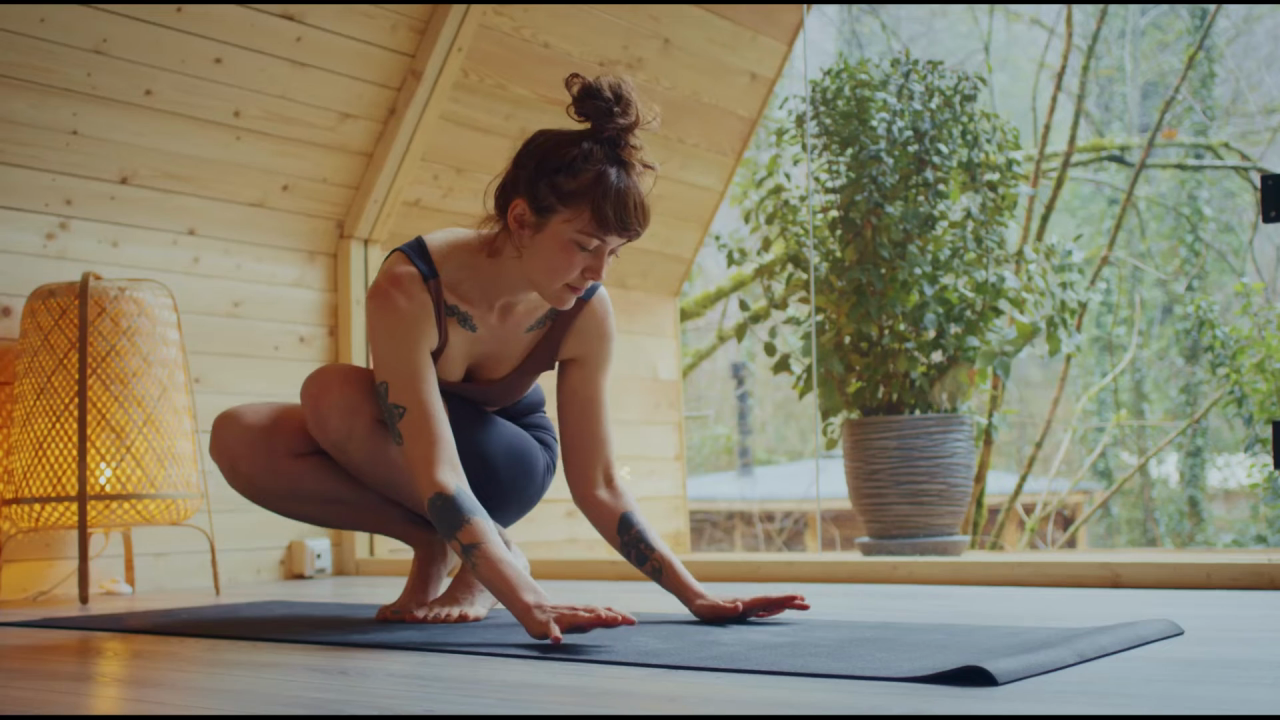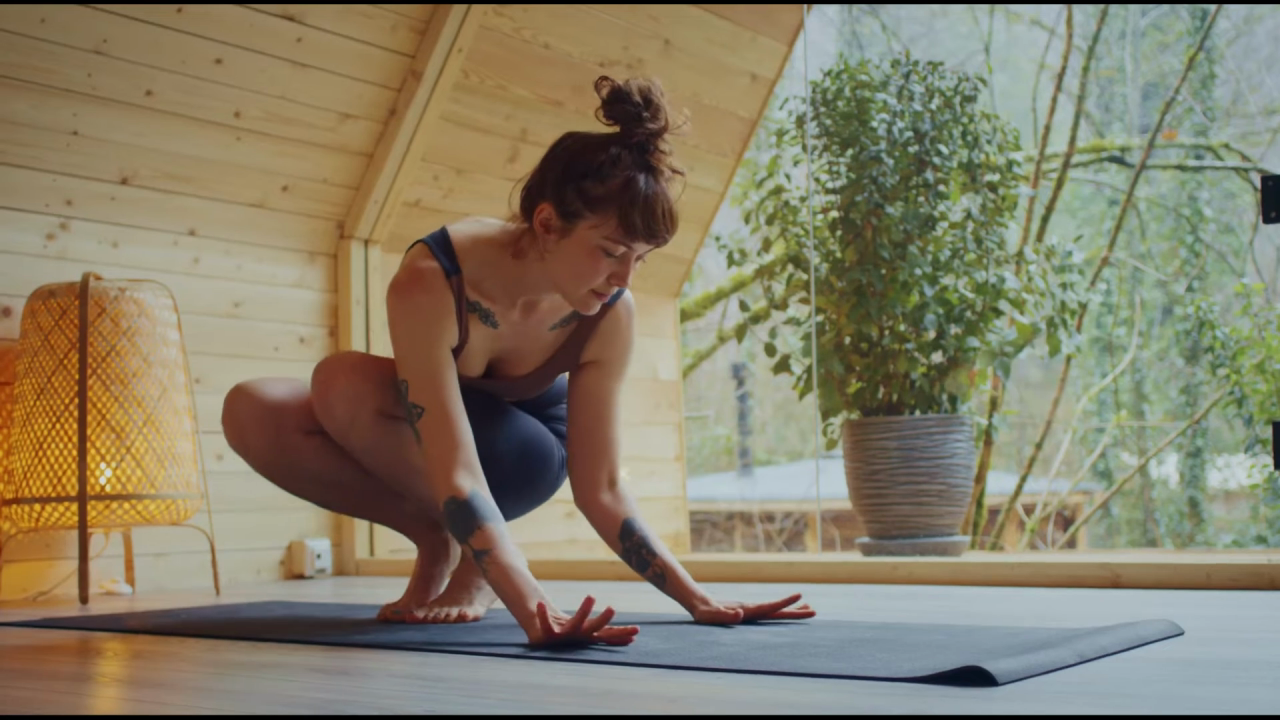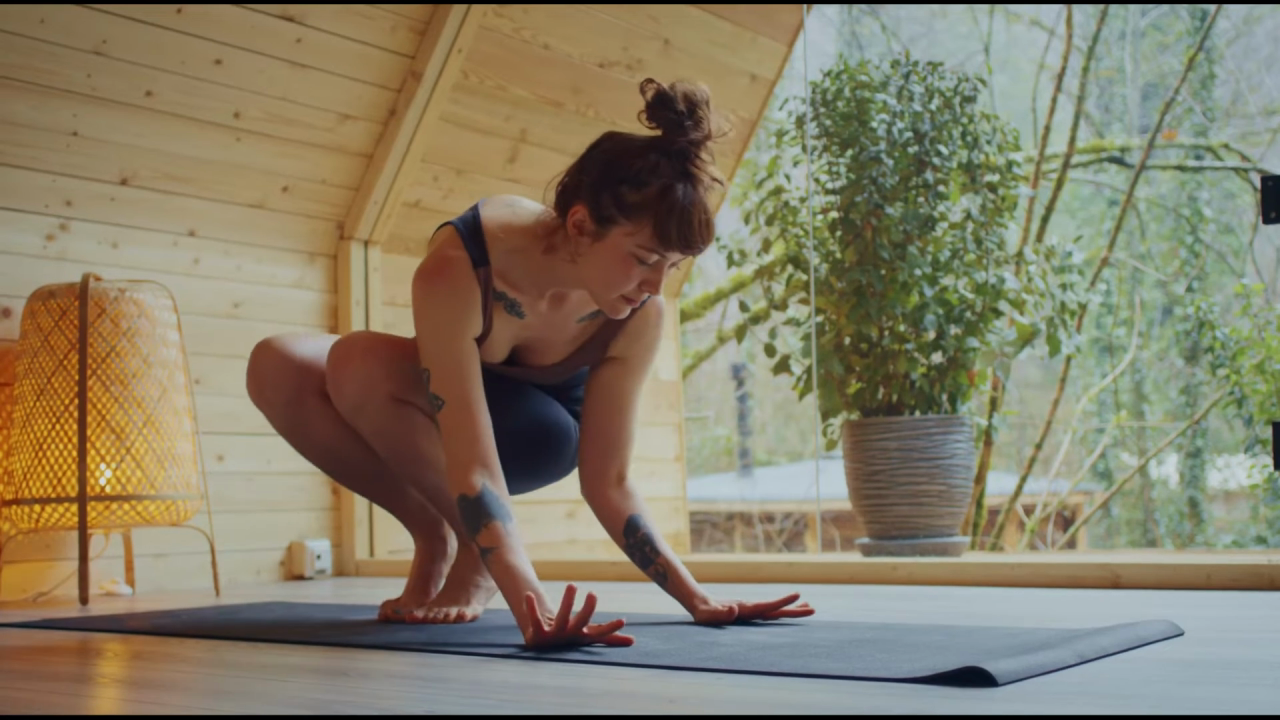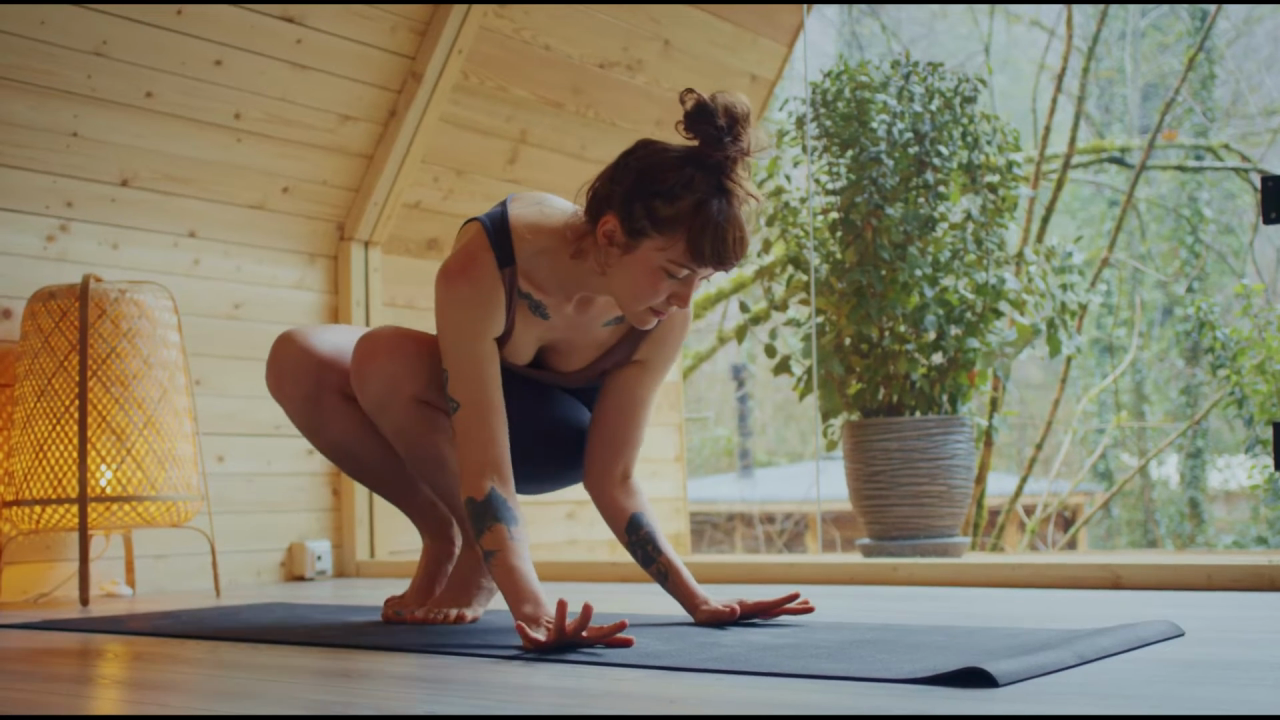
dt=0.4s
person 1, frame 1
left shoulder: (586, 315)
right shoulder: (406, 290)
left elbow: (597, 486)
right elbow: (436, 476)
left wrist: (693, 594)
right wrist: (529, 604)
left hip: (509, 459)
right hip: (401, 460)
left knee: (332, 397)
right knee: (240, 442)
left ankle: (490, 552)
right ankle: (431, 544)
person 1, frame 2
left shoulder: (609, 318)
right shoulder: (428, 284)
left elbow: (600, 491)
right elbow: (456, 476)
left wrist: (697, 601)
right wrist: (534, 609)
left hip: (529, 449)
right hip: (419, 451)
left knee: (341, 385)
right knee: (251, 412)
left ankle: (479, 558)
right ankle: (436, 542)
person 1, frame 3
left shoulder: (640, 317)
right shoulder: (455, 269)
left elbow: (608, 484)
right elbow: (474, 468)
left wrist: (696, 599)
right wrist: (531, 607)
left hip: (542, 430)
right hip: (435, 418)
left knee: (358, 367)
right knee: (276, 369)
left ankle: (475, 560)
right ankle: (435, 538)
person 1, frame 4
left shoulder: (664, 322)
right shoulder: (481, 267)
left elbow: (613, 480)
right elbow: (486, 471)
left wrist: (696, 600)
right wrist: (534, 613)
left hip: (560, 433)
right hip: (452, 409)
left knee: (385, 365)
right knee: (297, 361)
left ankle: (480, 553)
right ankle: (441, 537)
